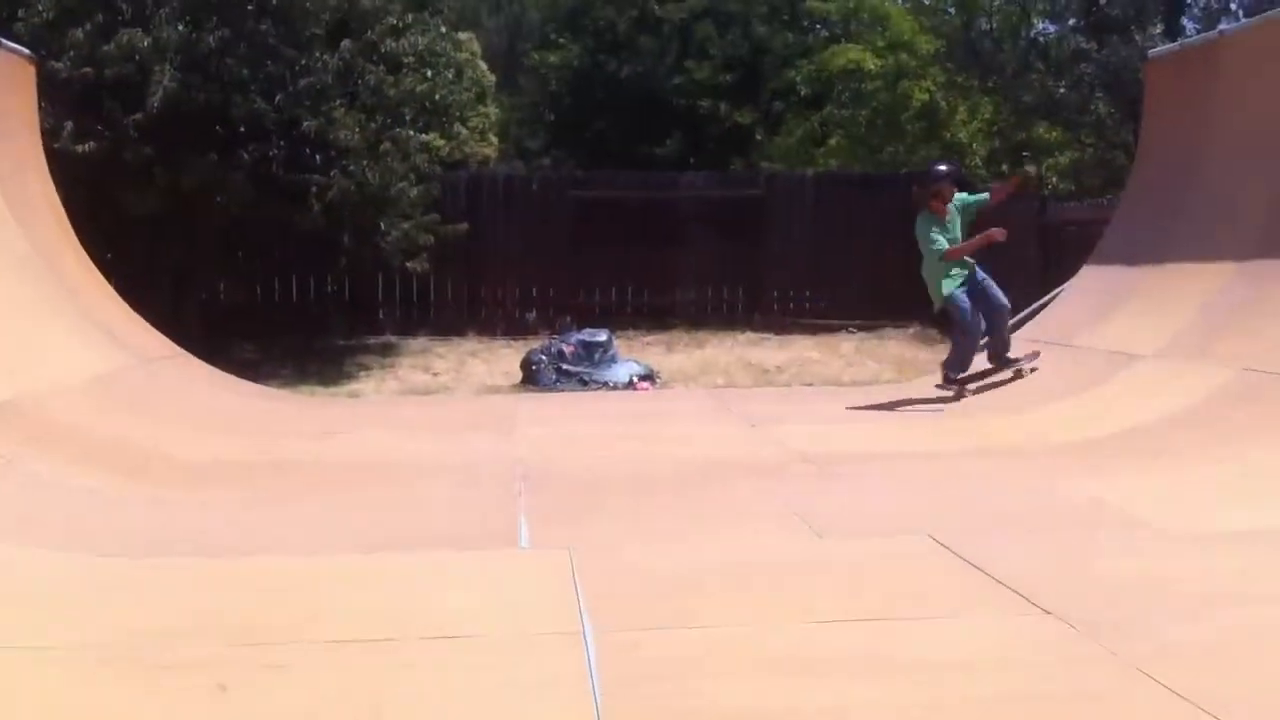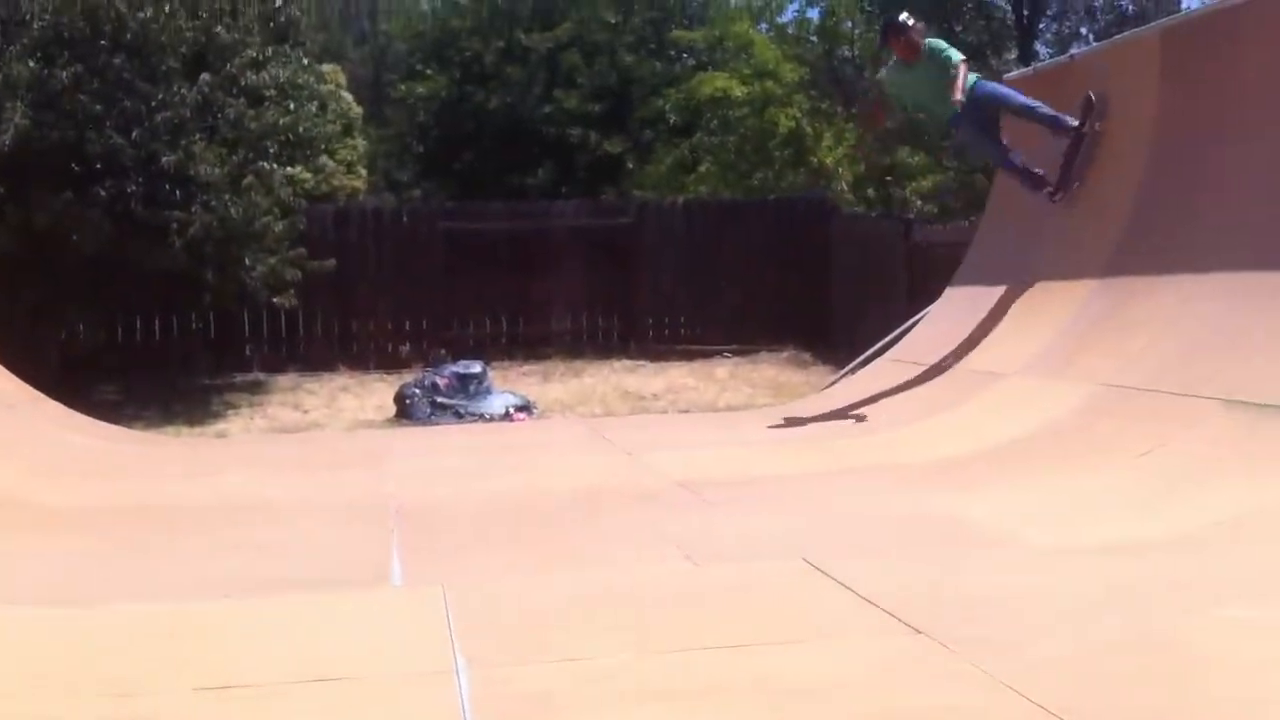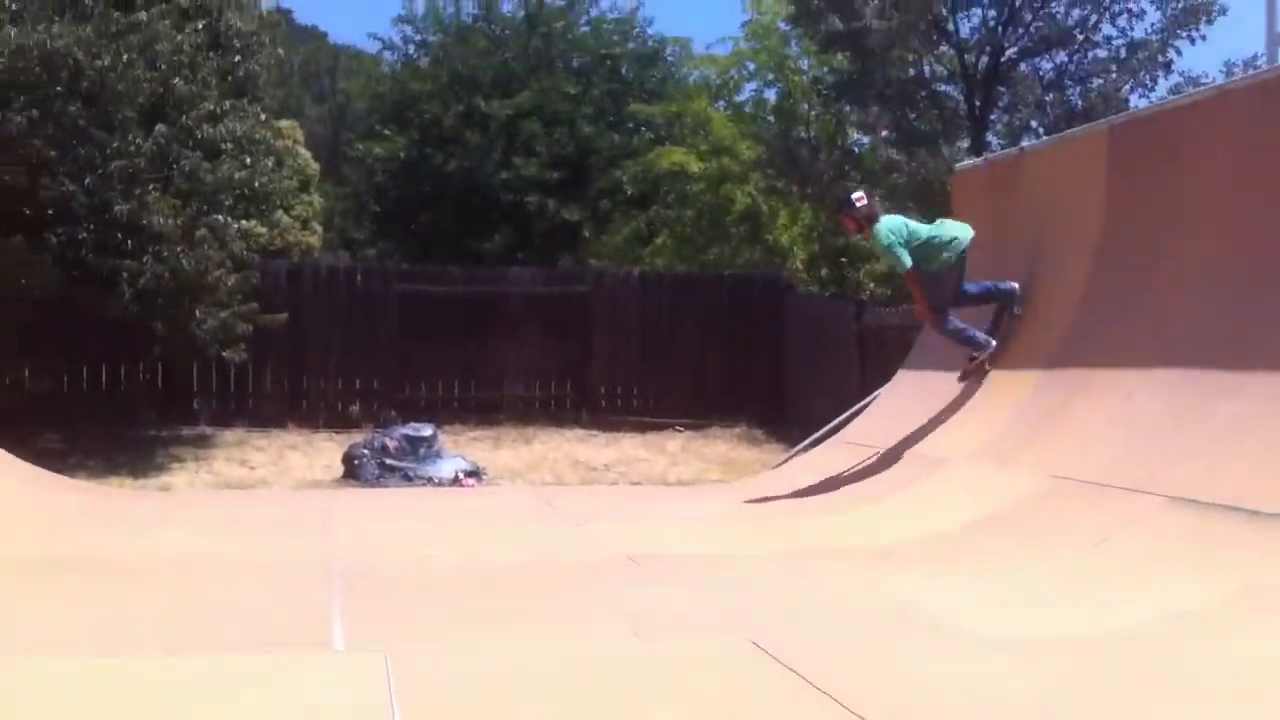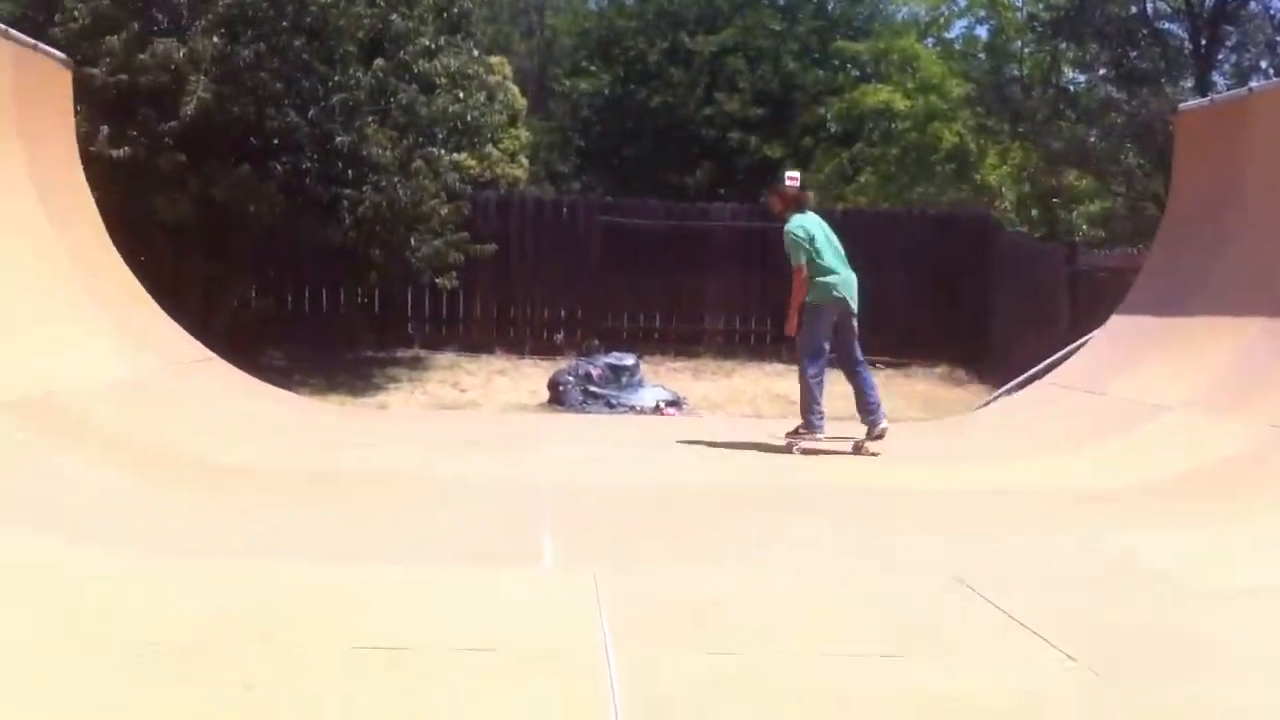
dt=0.5s
person 1, frame 1
left shoulder: (956, 203)
right shoulder: (926, 225)
left elbow: (990, 199)
right elbow: (946, 255)
left wrist: (1017, 181)
right wrist: (983, 239)
left hip: (965, 268)
right hip: (945, 281)
left knee: (1001, 308)
right knee: (975, 326)
left ankle: (999, 356)
right ankle: (952, 370)
person 1, frame 2
left shoulder: (933, 48)
right shoulder: (892, 73)
left elbow: (961, 65)
right elbow: (881, 92)
left wrist: (958, 89)
left hip: (970, 89)
right hip: (954, 116)
left knee: (1019, 104)
right knee: (997, 154)
left ankle: (1067, 125)
right ankle: (1040, 182)
person 1, frame 3
left shoulder: (883, 239)
right shoulder: (886, 221)
left elbow: (909, 274)
left wrist: (923, 307)
left hip: (946, 251)
right hip: (954, 239)
left knee: (934, 314)
right knee: (952, 295)
left ankle: (982, 346)
right ankle: (1005, 292)
person 1, frame 4
left shoulder: (793, 227)
right shoulder: (810, 218)
left elbow: (801, 273)
left wrist: (793, 315)
left hip: (823, 296)
right hip: (846, 292)
left knee: (811, 361)
right knee: (853, 360)
left ankle: (813, 424)
right ankle: (875, 418)
